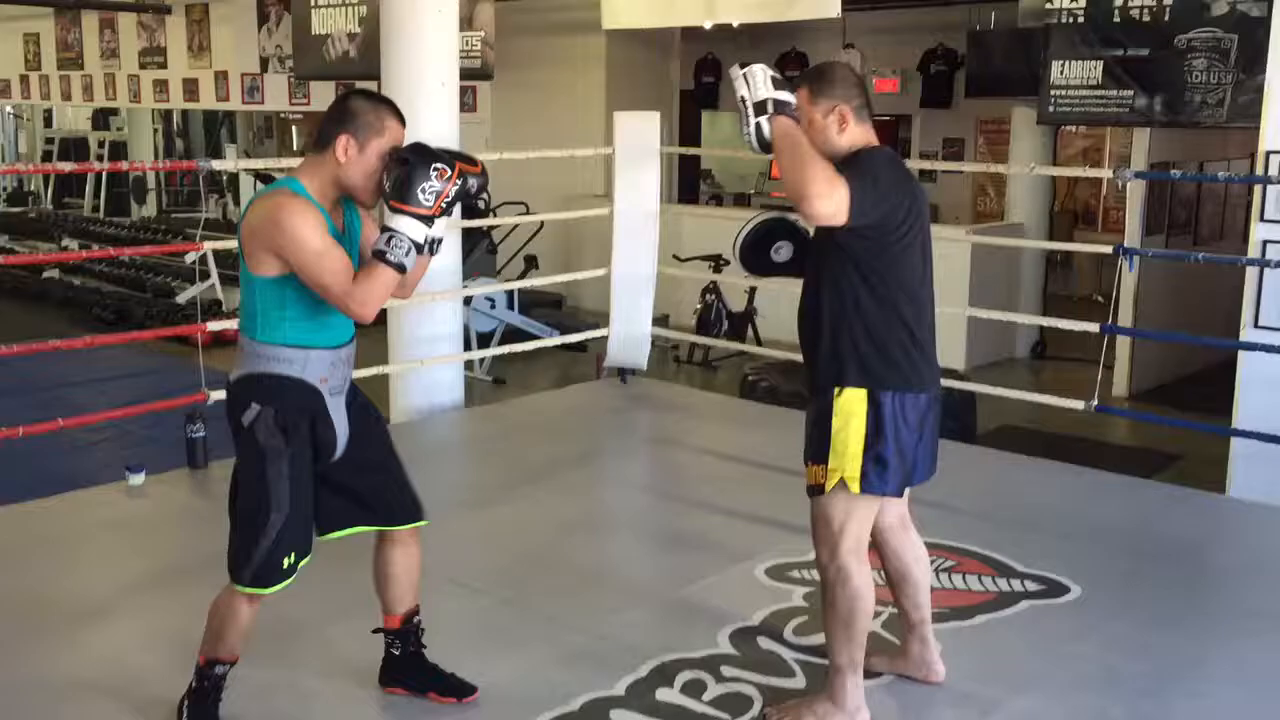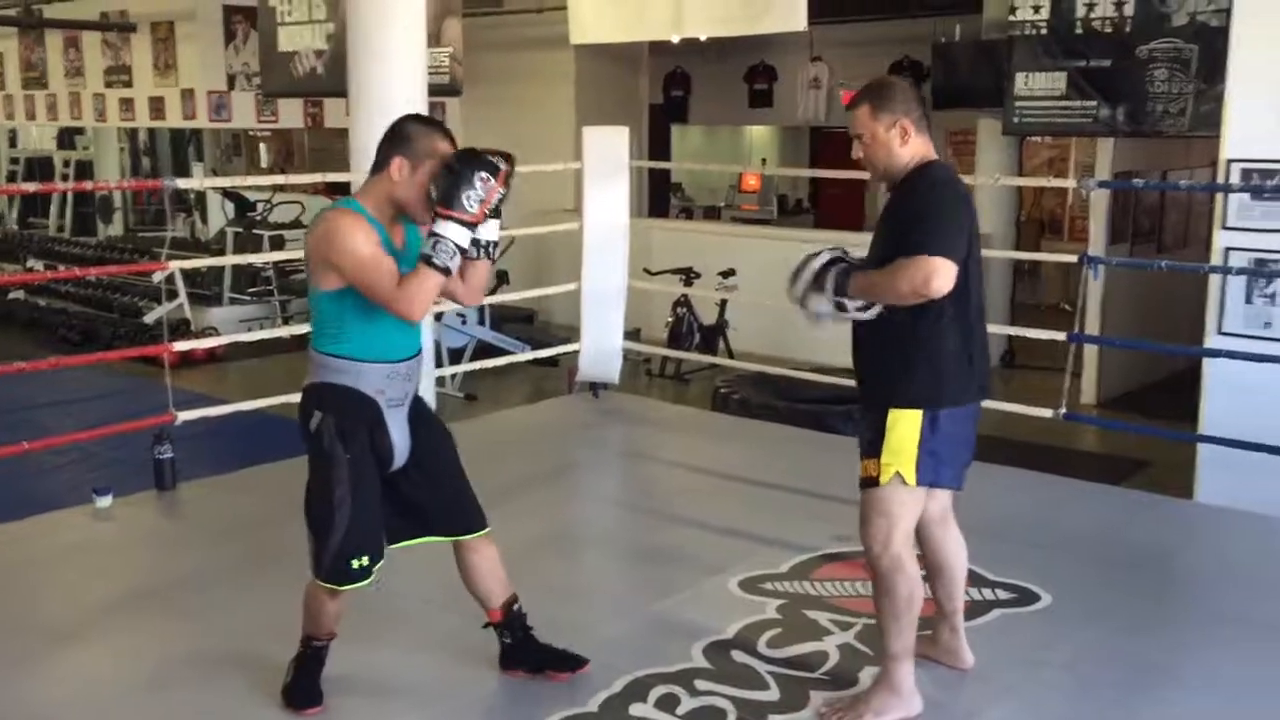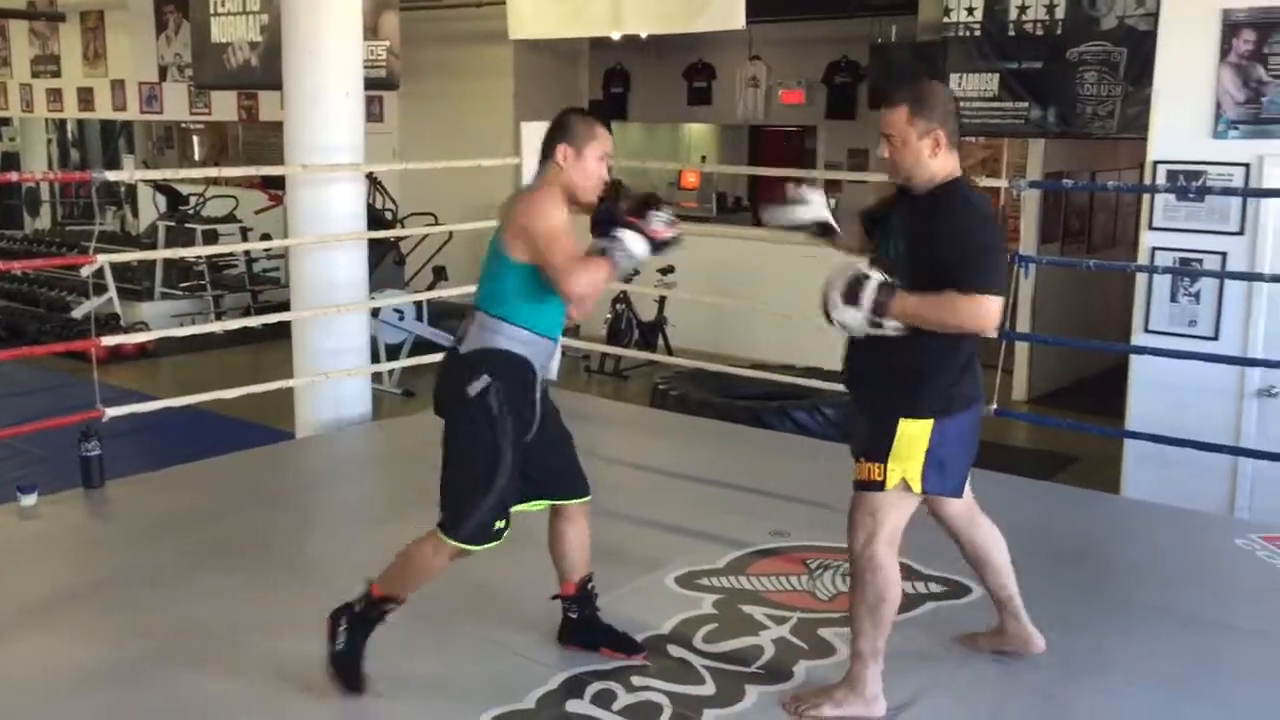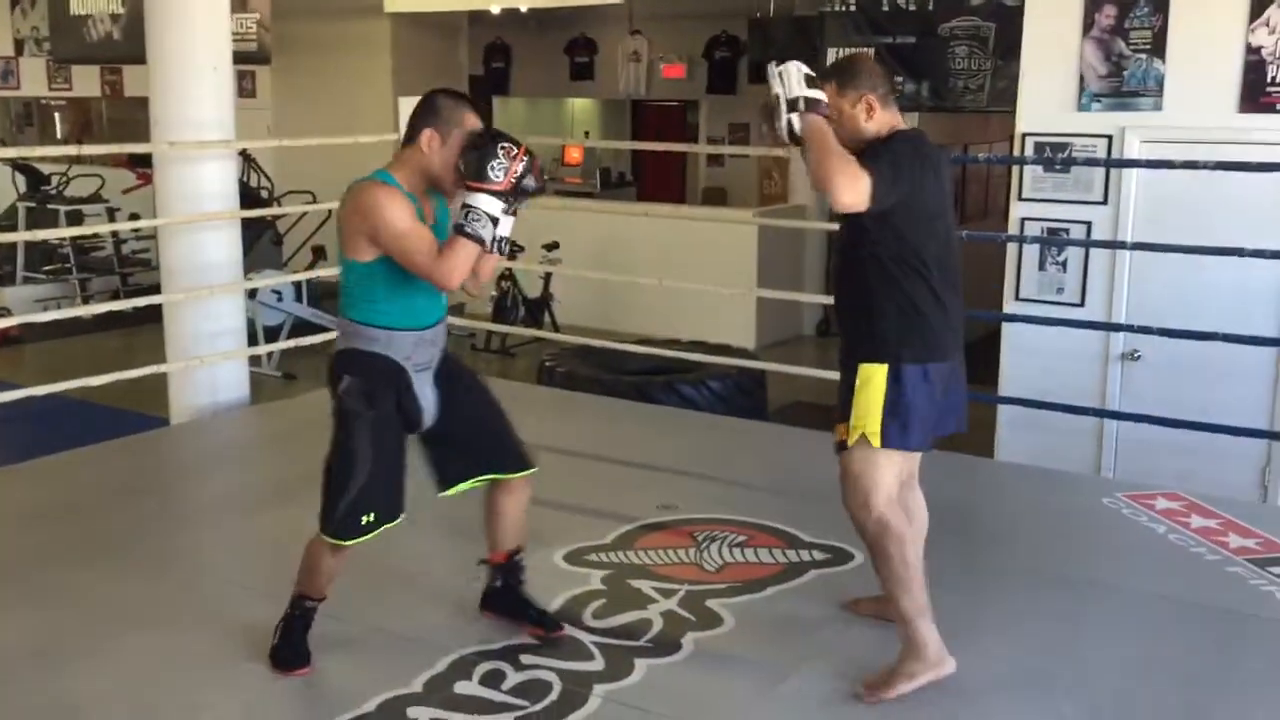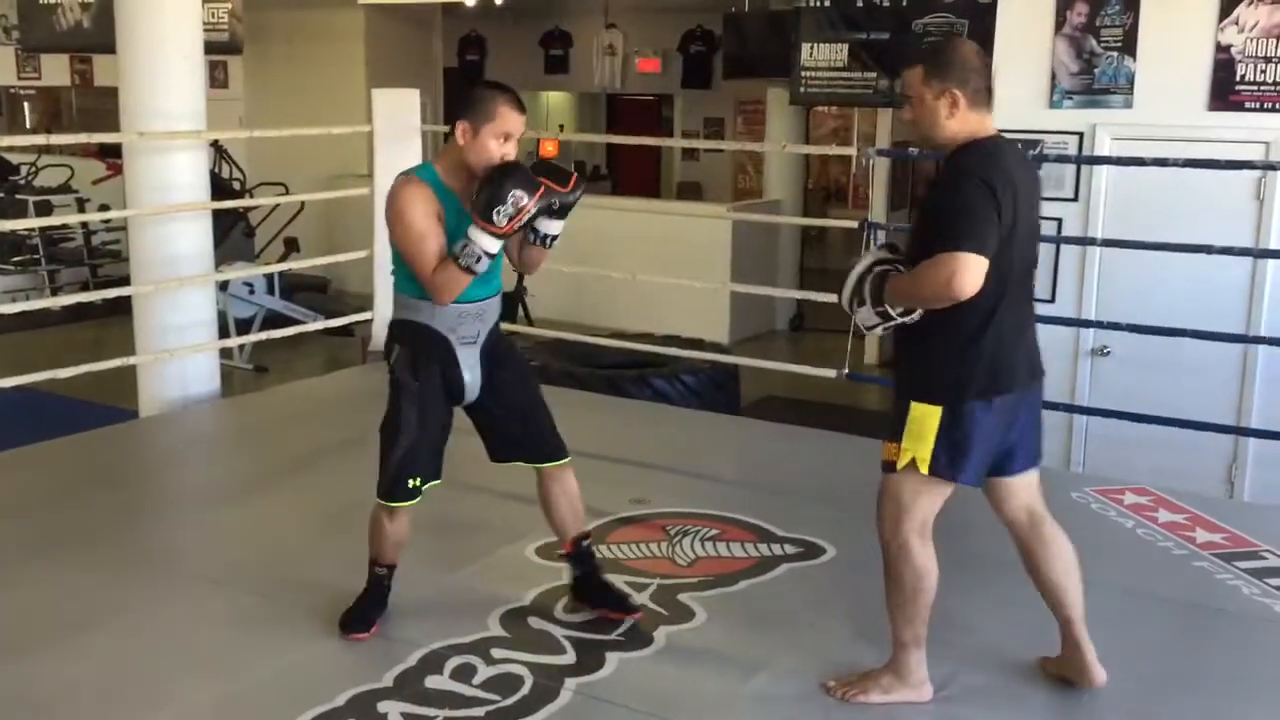
dt=1s
person 1, frame 1
left shoulder: (873, 171)
right shoulder: (884, 175)
left elbow: (820, 204)
left wrist: (774, 119)
right wrist: (800, 248)
left hip: (868, 388)
right hip: (898, 382)
left knee: (839, 541)
right knee: (890, 520)
right ankle: (921, 650)
person 1, frame 2
left shoulder: (935, 189)
right shoulder: (919, 190)
left elbow: (933, 278)
left wrist: (850, 284)
right wrist: (853, 281)
left hip: (922, 395)
right hip: (927, 388)
left knee: (886, 536)
right knee: (933, 517)
right ankle: (950, 638)
person 1, frame 3
left shoulder: (968, 215)
right shoulder: (908, 199)
left elbow: (982, 312)
right elbow: (865, 244)
left wrist: (886, 302)
right wrist: (822, 219)
left hip: (925, 402)
right hip: (901, 393)
left knee: (872, 538)
right knee: (958, 511)
right ankle: (1017, 628)
person 1, frame 4
left shoulder: (898, 155)
right shoulder: (916, 154)
left elbow: (845, 192)
right elbow: (857, 193)
left wrist: (807, 116)
right wrist: (811, 122)
left hip: (898, 356)
right hip: (926, 349)
left knee: (871, 500)
right knee: (900, 483)
left ankle: (926, 649)
right ankle: (903, 597)
person 1, frame 5
left shoulder: (969, 173)
right shoulder: (1011, 163)
left elbow: (957, 278)
left wrist: (885, 288)
right wrist: (907, 277)
left hip: (957, 386)
right hip: (1011, 373)
left knee: (901, 521)
right knee: (1026, 515)
left ankle: (907, 672)
right ankle: (1080, 655)
person 2, frame 1
left shoulder: (346, 205)
right shoulder: (283, 211)
left elbow: (401, 287)
right elbow: (359, 303)
left wrist: (429, 214)
right wrist: (413, 213)
left hip: (336, 393)
right hip: (278, 402)
left knee: (402, 523)
right knee: (261, 574)
left ankle: (403, 661)
person 2, frame 2
left shoulder: (409, 226)
right shoulder: (341, 228)
left elbow: (471, 294)
right elbow: (411, 305)
left wrist: (483, 219)
right wrist: (457, 221)
left hip: (403, 404)
right hip: (345, 412)
left knee: (469, 527)
right knee: (343, 566)
left ankle: (516, 643)
right ankle: (309, 660)
person 2, frame 3
left shoulder: (548, 216)
right shoulder: (542, 206)
left elbow: (575, 307)
right elbow: (578, 288)
left wrist: (625, 241)
right wrist: (636, 239)
left hip: (521, 378)
right hip: (489, 378)
left knee: (572, 500)
right knee: (467, 532)
left ankle: (580, 618)
right ankle: (360, 617)
person 2, frame 4
left shoulder: (442, 197)
right shoulder: (376, 199)
left elbow: (475, 276)
right elbow: (441, 276)
left wrist: (503, 199)
right wrist: (487, 194)
left hip: (434, 363)
right hip: (373, 373)
left knee: (514, 469)
right knee: (348, 524)
left ankle: (504, 589)
right ankle: (296, 622)
person 2, frame 5
left shoulder: (497, 181)
right shoulder: (413, 192)
left elbow: (526, 264)
right elbow: (440, 289)
left wrist: (548, 213)
right wrist: (490, 225)
left hip: (486, 340)
right hip: (425, 345)
left knee: (552, 457)
right knee: (399, 487)
left ankle: (586, 577)
right ankle: (377, 588)
